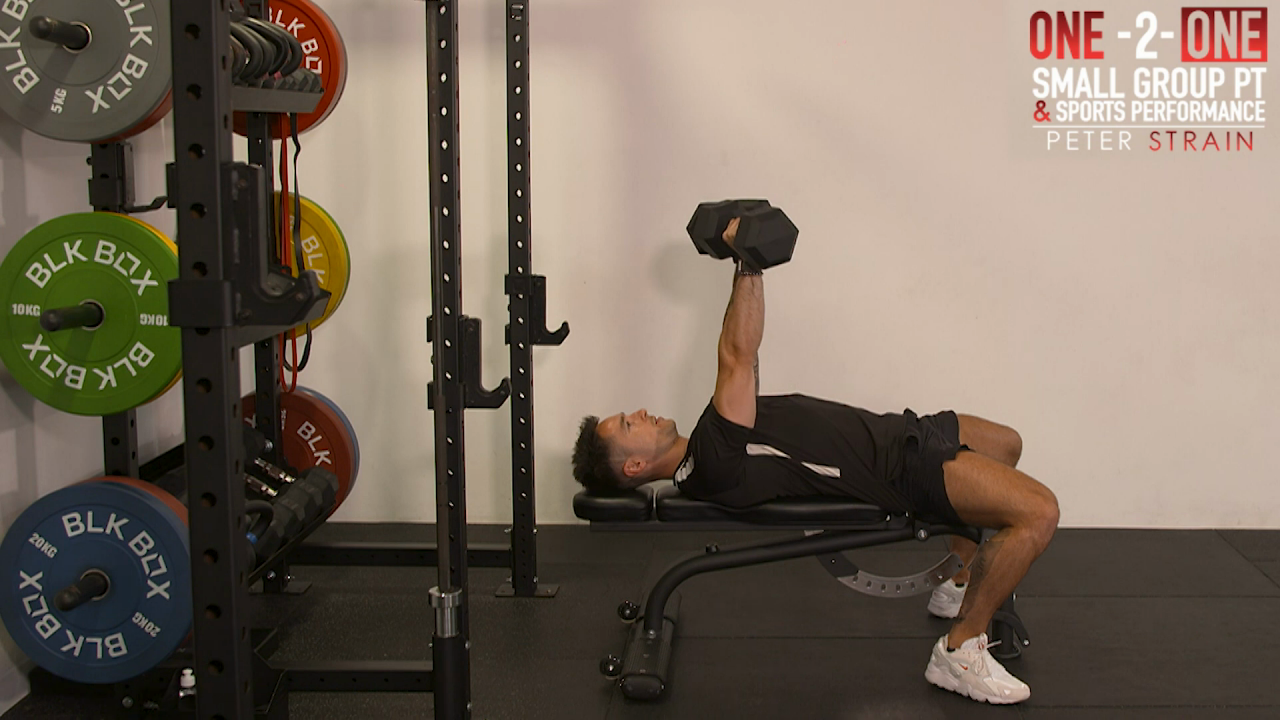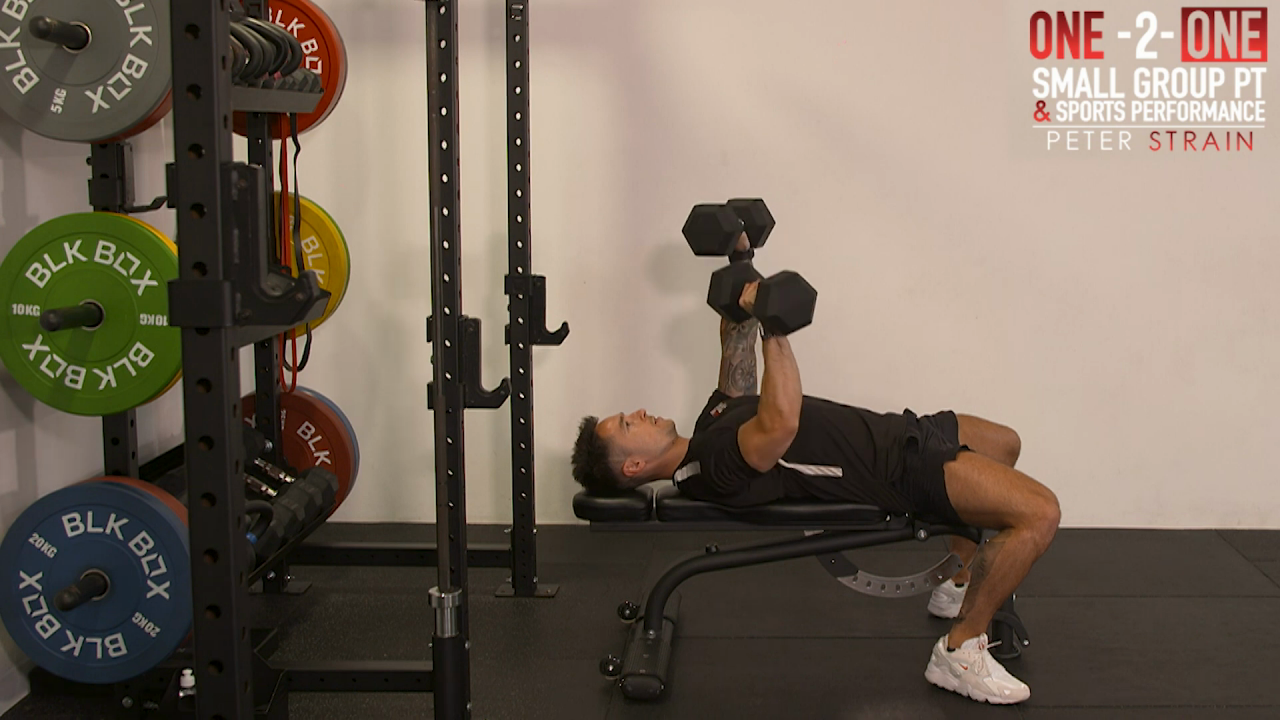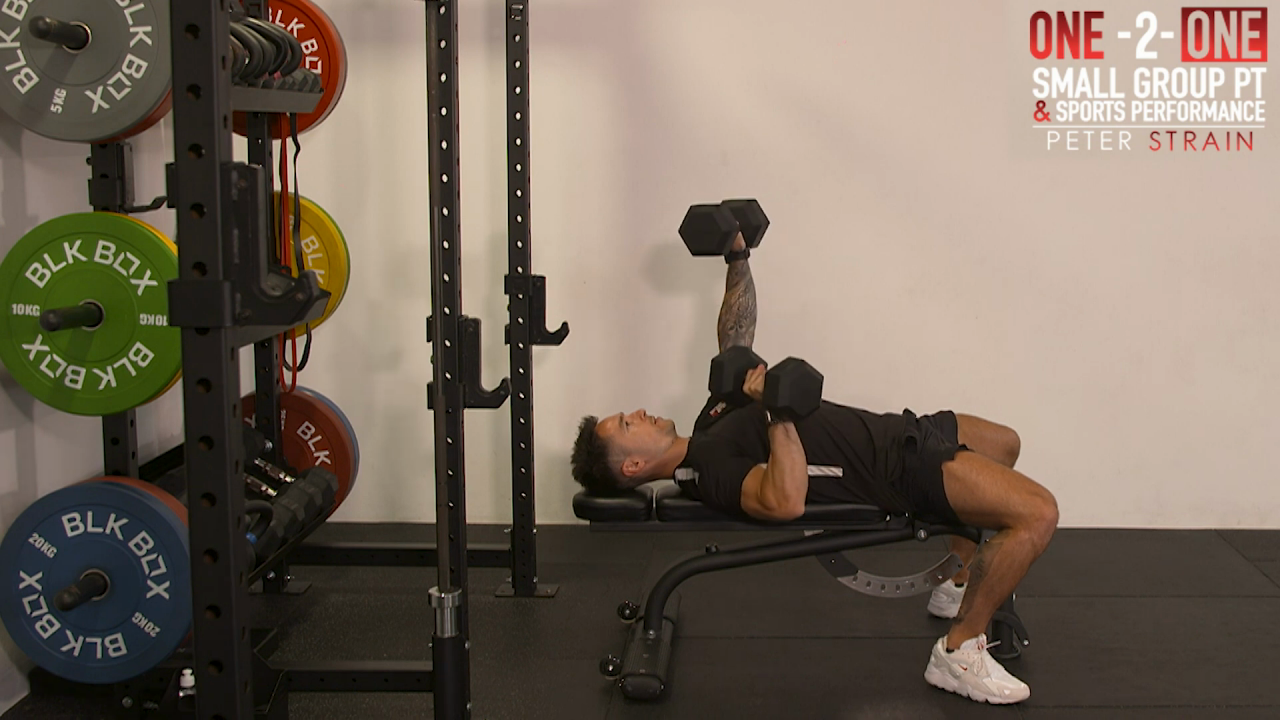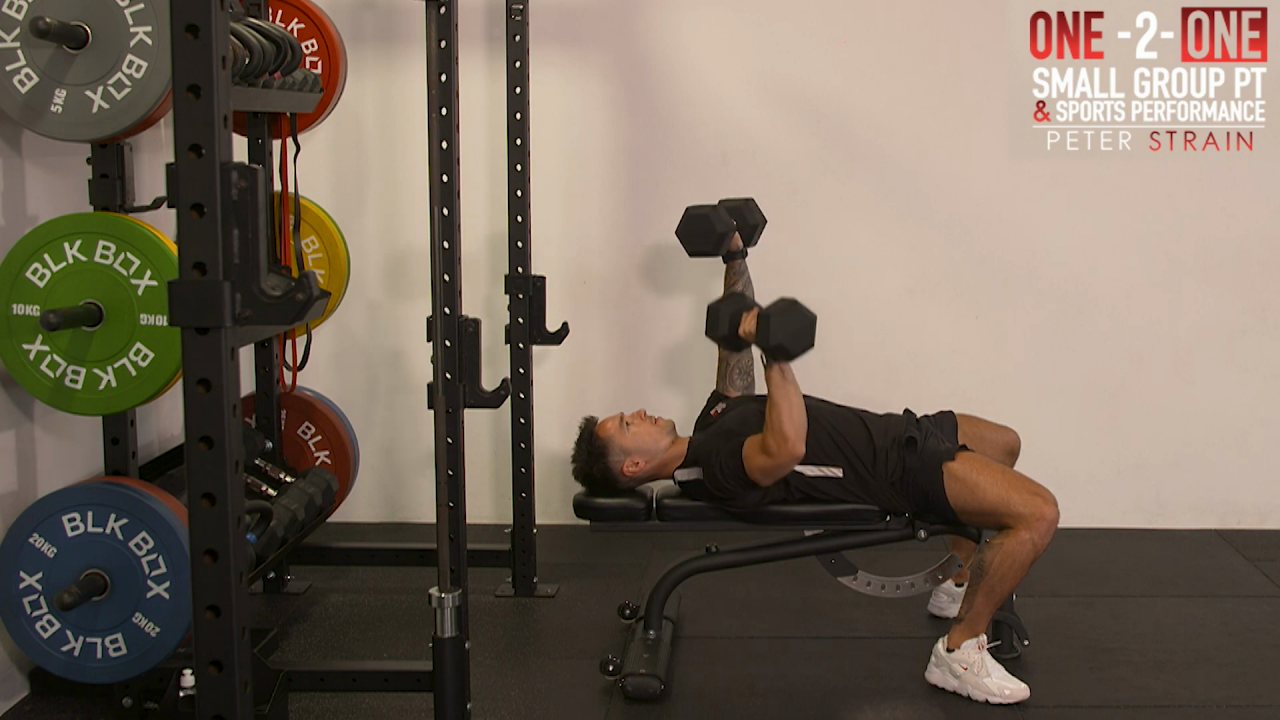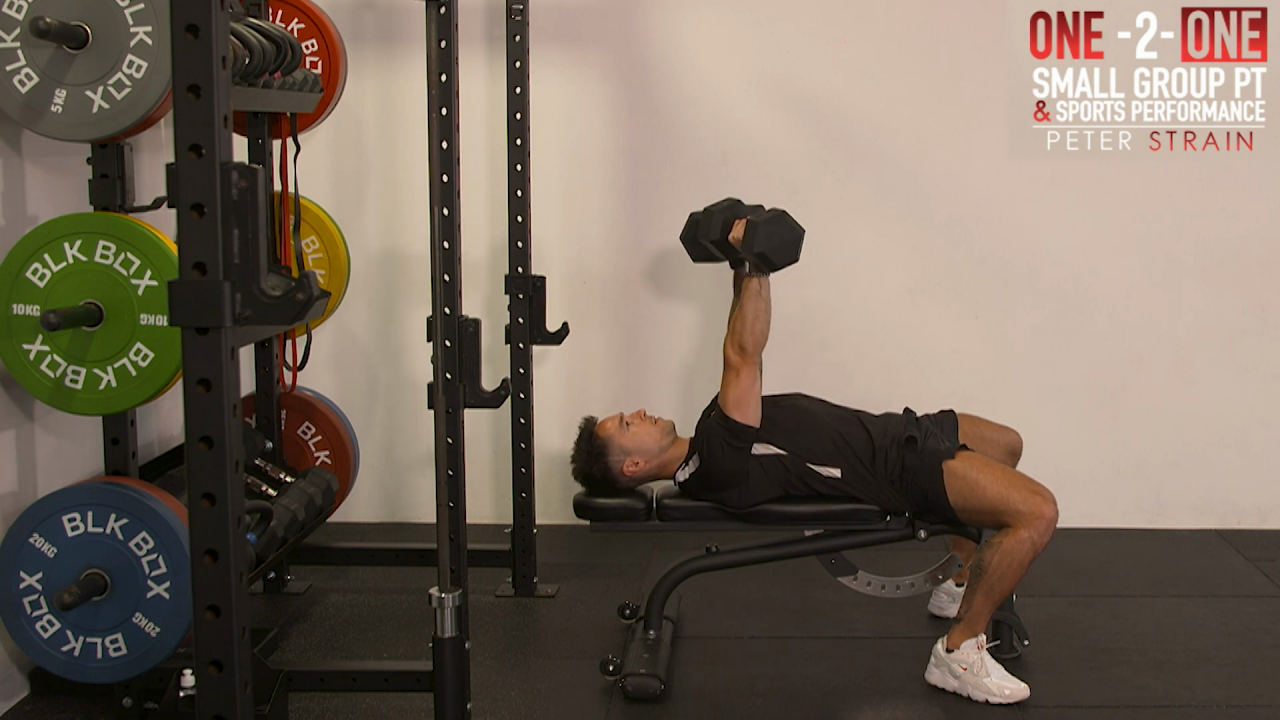
dt=1s
person 1, frame 1
left shoulder: (710, 435)
right shoulder: (712, 467)
left elbow: (737, 352)
right elbow: (737, 358)
left wrist: (746, 260)
right wrist: (750, 266)
right hip: (902, 470)
left knee: (1005, 444)
right knee: (1038, 510)
left ankle: (963, 585)
right ankle: (960, 653)
person 1, frame 2
left shoulder: (714, 424)
right shoulder: (712, 468)
left elbow: (736, 343)
right elbow: (782, 422)
right hip: (902, 470)
left knee: (1004, 443)
right knee: (1039, 513)
left ankle: (963, 586)
right ankle: (959, 652)
person 1, frame 3
left shoulder: (715, 421)
right shoulder: (709, 468)
left elbow: (736, 341)
right elbow: (788, 501)
left wrist: (737, 257)
right wrist: (776, 409)
right hip: (902, 471)
left knee: (1004, 443)
right knee: (1037, 512)
left ankle: (962, 587)
right ankle: (959, 653)
person 1, frame 4
left shoulder: (714, 422)
right shoulder: (710, 466)
left elbow: (737, 345)
right elbow: (789, 446)
left wrist: (735, 258)
right wrist: (774, 355)
right hip: (901, 470)
left knee: (1004, 443)
right knee: (1037, 512)
left ankle: (963, 586)
right ankle: (960, 653)
person 1, frame 5
left shoulder: (714, 428)
right shoulder: (714, 465)
left elbow: (741, 355)
right elbow: (743, 356)
left wrist: (743, 266)
right wrist: (756, 265)
right hip: (900, 469)
left knee: (1006, 445)
right knee: (1036, 511)
left ankle: (965, 586)
right ankle: (959, 653)
